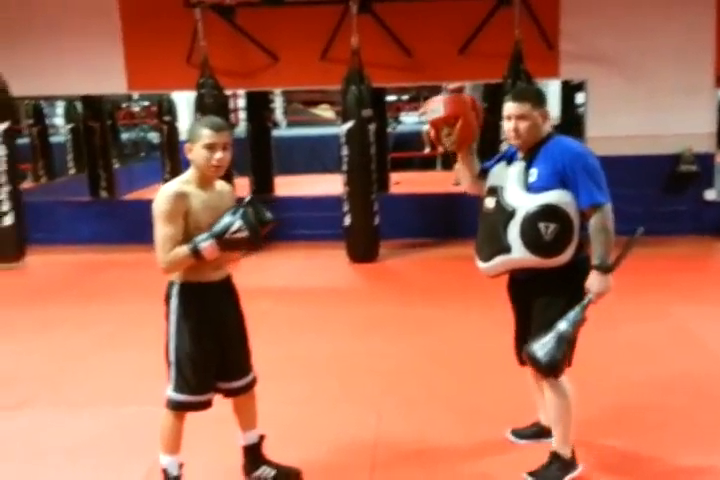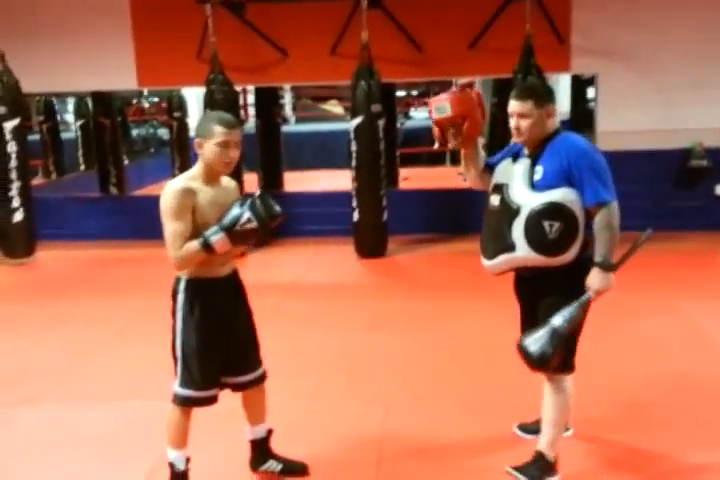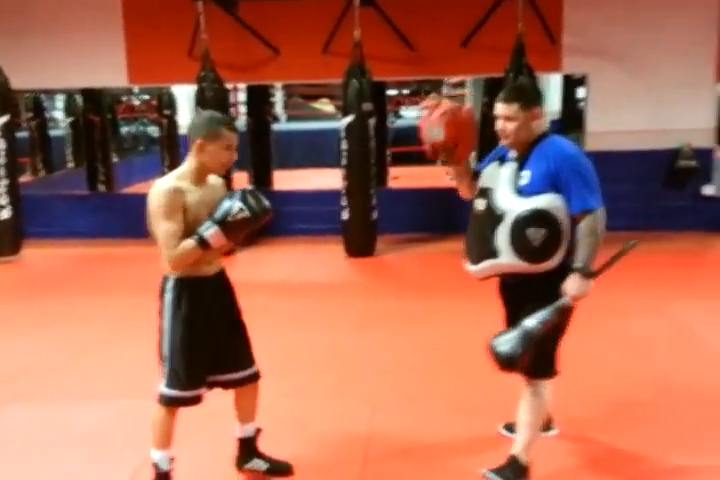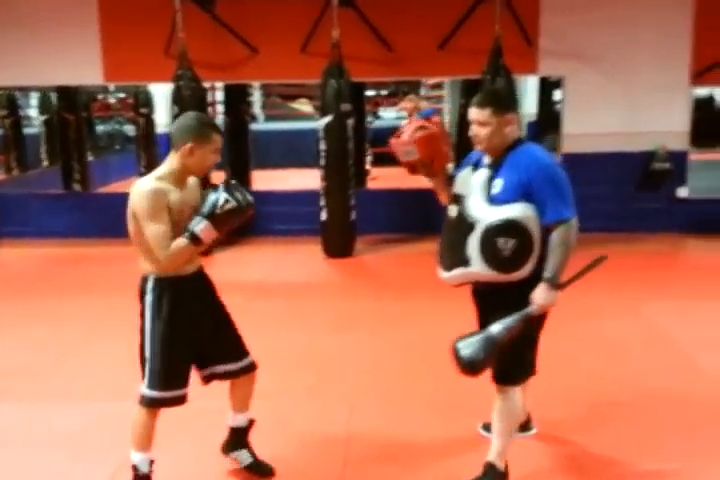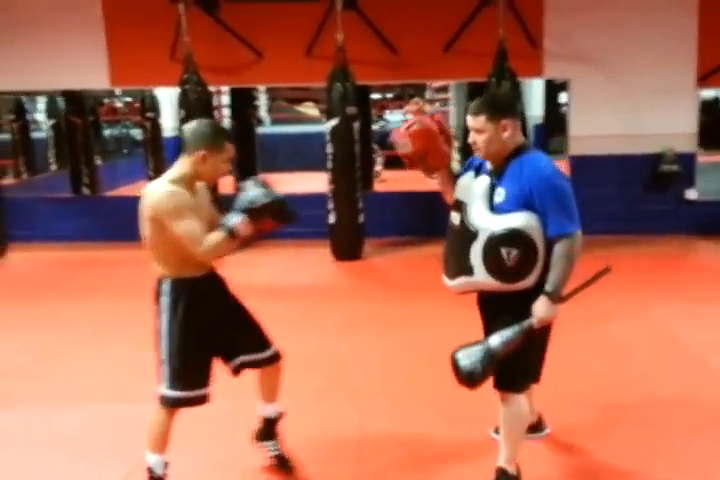
dt=0.1s
person 1, frame 1
left shoulder: (569, 155)
right shoulder: (509, 155)
left elbow: (600, 214)
right elbow: (476, 186)
left wrist: (600, 268)
right wrist: (461, 147)
left hip: (562, 276)
right hip: (523, 274)
right ankle: (547, 422)
person 1, frame 2
left shoulder: (575, 152)
right shoulder: (516, 151)
left elbow: (606, 211)
right elbow: (480, 180)
left wrist: (602, 265)
right wrist: (466, 140)
left hip: (567, 275)
right hip: (529, 272)
left knee: (555, 362)
right ankle: (553, 419)
person 1, frame 3
left shoulder: (562, 156)
right shoulder: (503, 154)
left elbow: (592, 217)
right elbow: (469, 189)
left wrist: (582, 272)
right wrist: (454, 154)
left hip: (550, 280)
right hip: (514, 276)
left knee: (535, 366)
right knee: (524, 356)
right ankle: (539, 419)
person 1, frame 4
left shoulder: (537, 165)
right shoulder: (477, 159)
left elbow: (565, 227)
right elbow: (451, 197)
left wrist: (550, 283)
right wrist: (434, 169)
left hip: (522, 288)
right hip: (487, 283)
left knee: (507, 374)
right knee: (506, 363)
right ankle: (518, 419)
person 1, frame 5
left shoulder: (539, 174)
right shoulder: (481, 164)
left elbow: (568, 238)
right elbow: (456, 197)
left wrist: (551, 296)
right wrist: (438, 166)
left hip: (526, 296)
right hip: (493, 290)
left knee: (509, 381)
right knee: (512, 369)
right ankle: (531, 419)
person 2, frame 1
left shoulder: (226, 191)
right shoulder: (173, 197)
right elbow: (167, 262)
left wrist: (249, 231)
right wrist: (214, 239)
left hip: (224, 293)
right hip: (190, 300)
left knee: (243, 383)
right knee: (182, 396)
person 2, frame 2
left shoulder: (230, 186)
right shoulder: (179, 192)
right elbow: (178, 258)
left wrist: (250, 228)
right wrist: (224, 231)
left hip: (231, 288)
right hip: (197, 295)
left knee: (253, 377)
right knee: (189, 392)
person 2, frame 3
left shoulder: (217, 184)
right shoulder: (167, 192)
right elbow: (173, 258)
left wrist: (242, 223)
right wrist: (217, 226)
left hip: (219, 286)
right hip: (185, 294)
left knee: (246, 376)
right knee: (175, 392)
person 2, frame 4
left shoulder: (193, 184)
right shoulder: (149, 192)
right elbow: (169, 255)
left wrist: (223, 216)
right wrist: (209, 219)
left hip: (198, 285)
right hip: (164, 294)
left knee: (243, 365)
right knee: (155, 395)
left ankle: (236, 443)
person 2, frame 5
left shoulder: (199, 189)
right shoulder: (163, 195)
right elbow: (206, 250)
left wrist: (248, 221)
right wrist: (243, 219)
left hip: (211, 286)
right hip: (180, 296)
left knee: (267, 357)
right knee: (174, 396)
left ankle: (268, 433)
